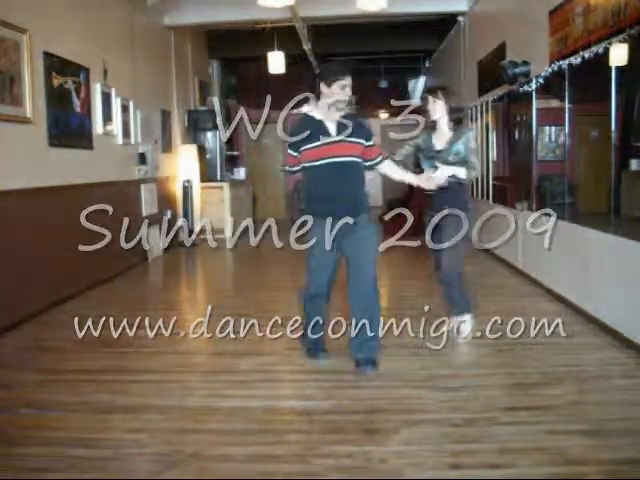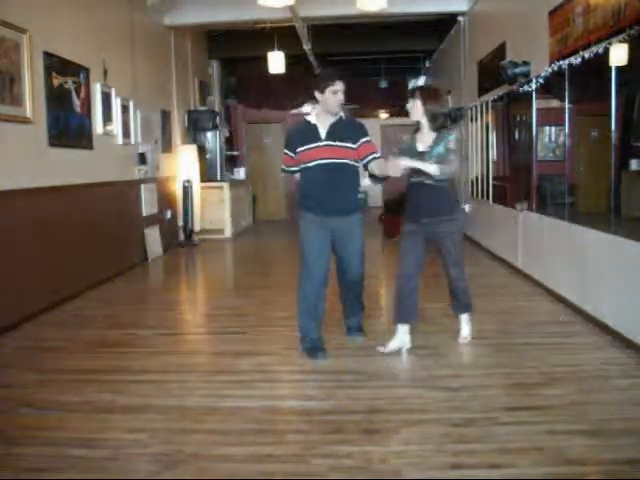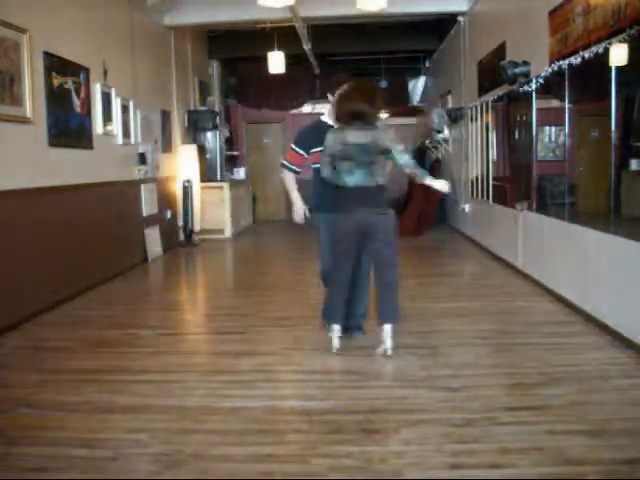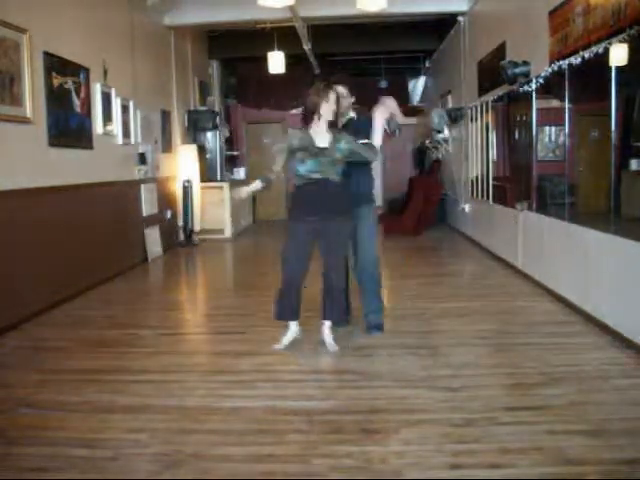
dt=0.5s
person 1, frame 1
left shoulder: (358, 127)
right shoulder: (301, 128)
left elbow: (379, 163)
right elbow: (293, 170)
left wrist: (417, 180)
right wrist: (322, 182)
left hip: (358, 217)
right hip: (320, 219)
left knee: (364, 281)
right knee: (317, 283)
left ankle: (365, 350)
right ankle: (313, 339)
person 1, frame 2
left shoulder: (355, 129)
right shoulder: (297, 133)
left elbow: (372, 162)
right elbow: (293, 173)
right wrist: (316, 190)
left hip: (349, 214)
right hip: (313, 216)
left knee: (353, 272)
right knee: (313, 275)
left ankle: (353, 321)
right ankle: (310, 338)
person 1, frame 3
right shoulder: (310, 133)
right elbow: (288, 169)
right wrist: (297, 202)
right hip: (326, 211)
left knee: (360, 264)
right knee: (331, 266)
left ankle: (354, 320)
right ankle: (334, 314)
person 1, frame 4
left shoulder: (365, 123)
left elbow: (395, 117)
left wrist: (390, 108)
left hip: (361, 206)
left knee: (367, 260)
left ankle: (374, 317)
person 2, frame 1
left shoulder: (464, 134)
right shoulder: (424, 137)
left elbow: (474, 171)
right elbow: (397, 159)
left wrist: (450, 170)
left hip: (456, 207)
right hip: (434, 207)
left knee: (449, 267)
right knee: (443, 266)
left ankle: (466, 317)
right ankle: (458, 314)
person 2, frame 2
left shoulder: (448, 137)
right shoulder: (411, 140)
left elbow: (450, 171)
right elbow: (397, 168)
left wrist: (418, 164)
left hip: (444, 218)
right hip: (414, 219)
left knee: (454, 271)
right knee: (406, 275)
left ankle: (464, 321)
right ankle: (402, 335)
person 2, frame 3
left shoulder: (333, 136)
right shoulder: (380, 134)
left elbow: (327, 174)
right elbow: (408, 163)
right wrist: (432, 181)
left hip: (344, 214)
right hip: (377, 213)
left knee: (341, 274)
right knee: (386, 275)
left ankle: (335, 335)
right ankle: (387, 338)
person 2, frame 4
left shoulder: (342, 139)
right shoulder: (295, 136)
left elbow: (370, 156)
right elbow: (277, 169)
right wrist: (252, 186)
left hip: (334, 216)
right hip: (300, 216)
left knee: (334, 275)
right knee: (292, 274)
left ankle: (327, 330)
right ankle: (291, 328)
